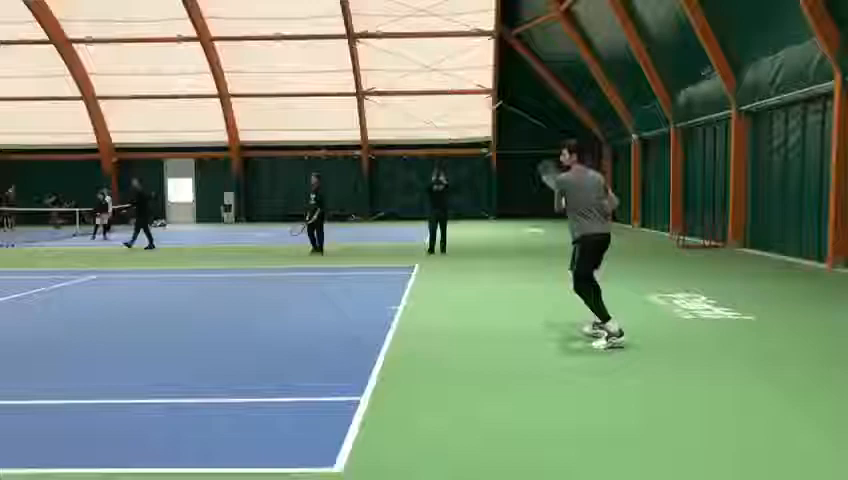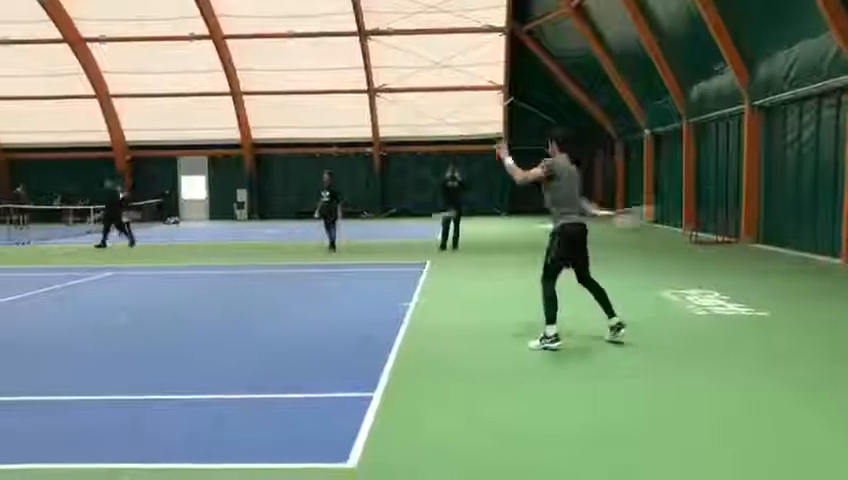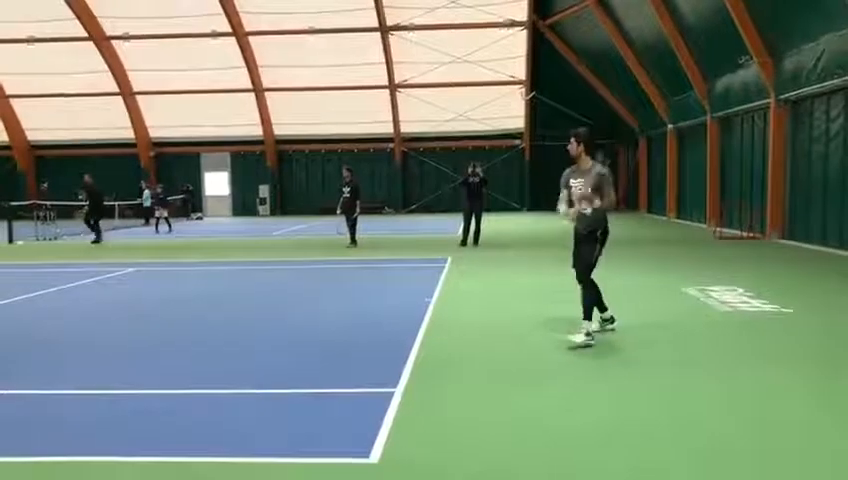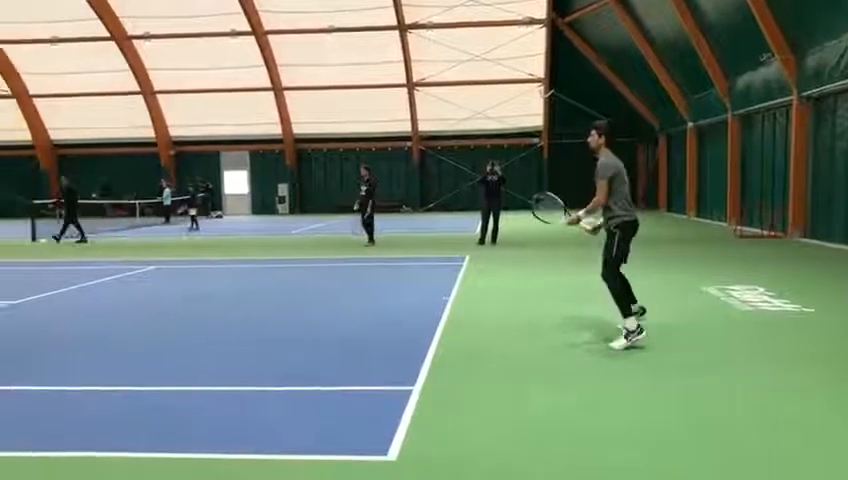
dt=0.7s
person 1, frame 1
left shoulder: (562, 179)
right shoulder: (598, 177)
left elbow: (561, 204)
right elbow: (613, 203)
left hip: (586, 238)
right hip: (604, 236)
left knee: (581, 287)
right knee: (587, 276)
left ankle: (614, 331)
right ankle: (600, 323)
person 1, frame 2
left shoulder: (553, 164)
right shoulder: (572, 169)
left elbow: (521, 178)
right elbow: (577, 200)
left wrist: (506, 158)
right wrist: (594, 210)
left hip: (564, 230)
right hip: (578, 228)
left knee: (548, 280)
right knee: (585, 279)
left ankle: (551, 335)
right ankle: (615, 323)
person 1, frame 3
left shoulder: (601, 172)
right shoulder: (568, 173)
left elbow: (611, 203)
right elbow: (562, 203)
left wrist: (593, 201)
right wrist: (568, 210)
left hip: (596, 232)
right hip: (580, 231)
left knee: (583, 275)
right knee: (582, 276)
left ankle: (588, 330)
right ankle: (606, 317)
person 1, frame 4
left shoulder: (605, 163)
right shoulder: (610, 162)
left elbow: (601, 199)
left wrist: (580, 215)
right wrist: (601, 222)
left hip: (621, 225)
right hip: (621, 223)
left knee: (608, 274)
right knee: (613, 271)
left ankle: (633, 328)
right ankle: (637, 310)
